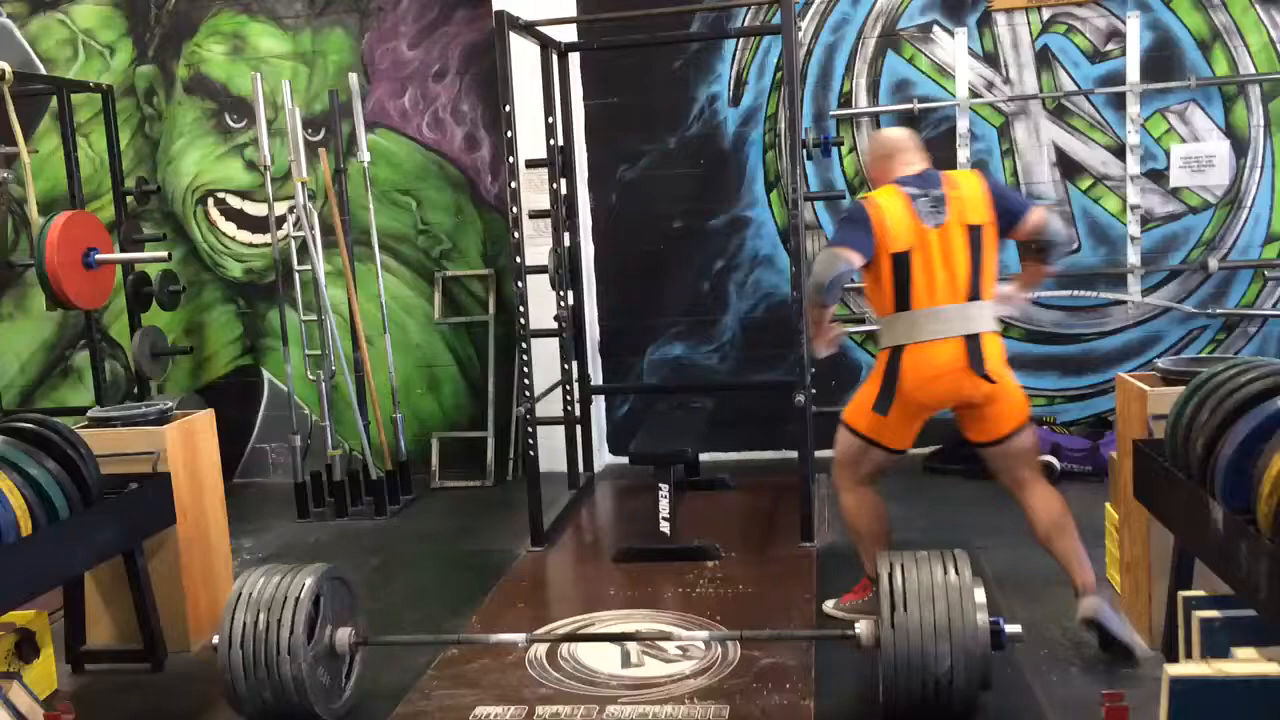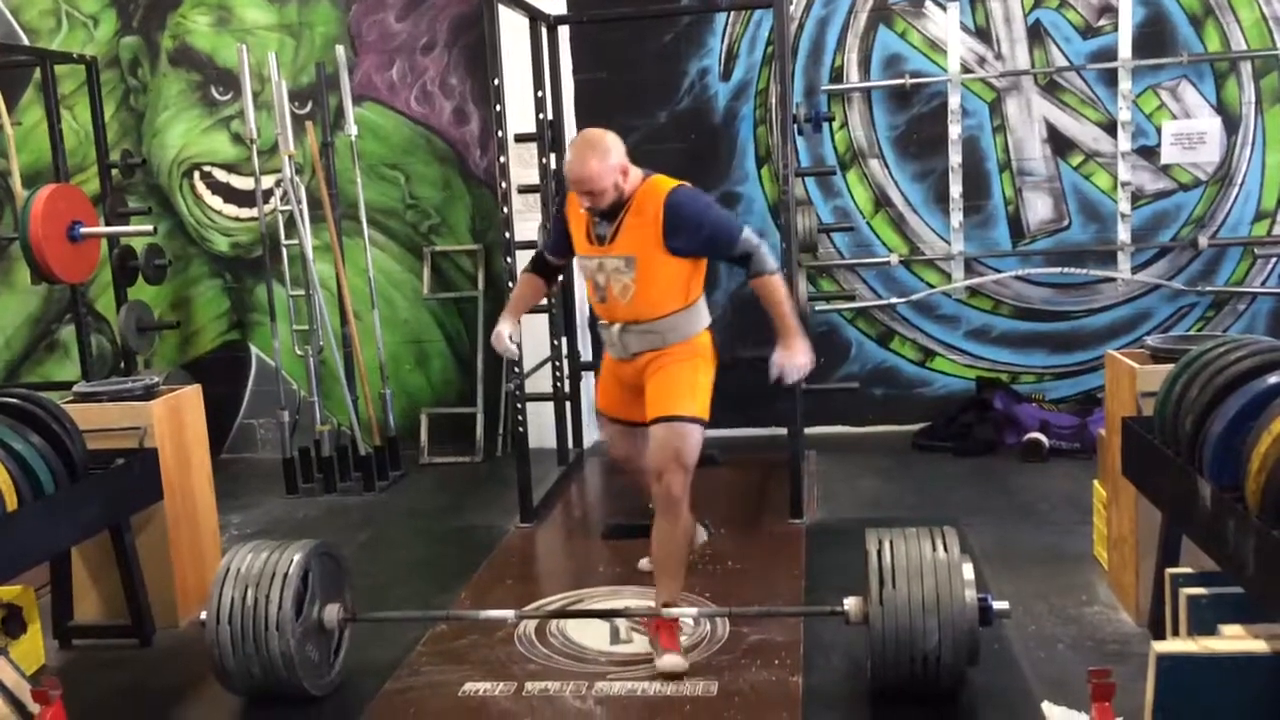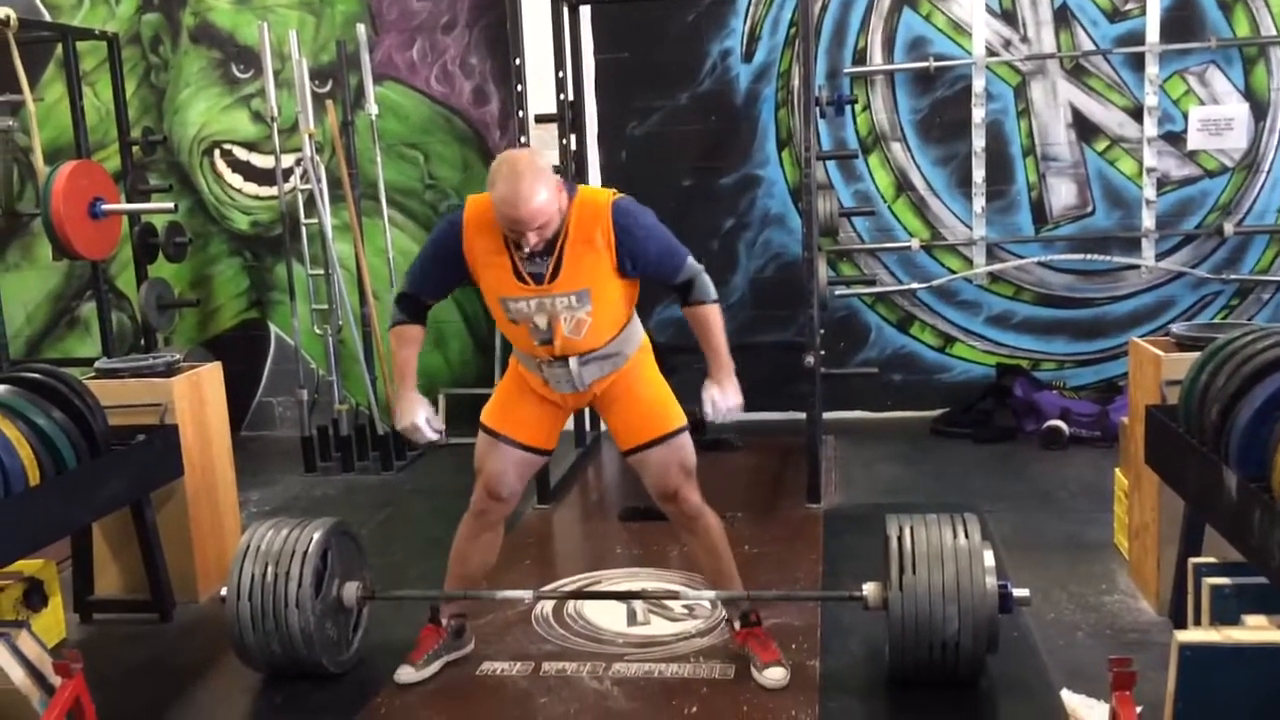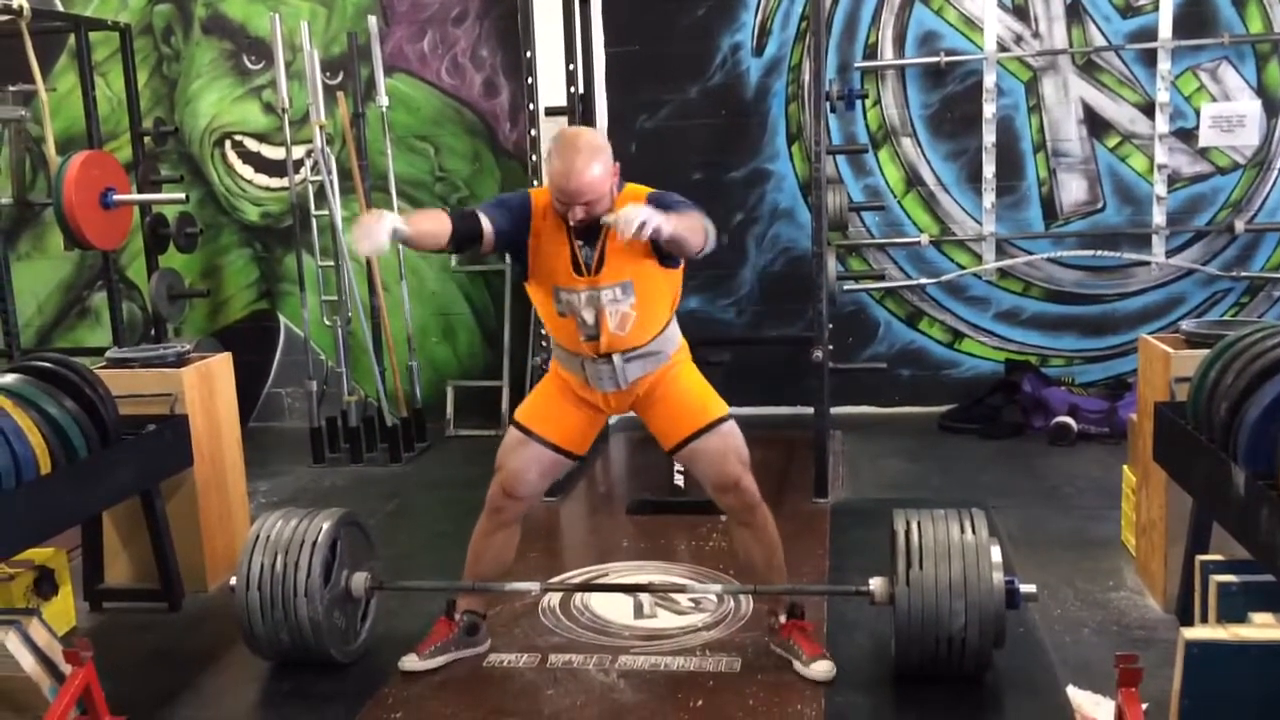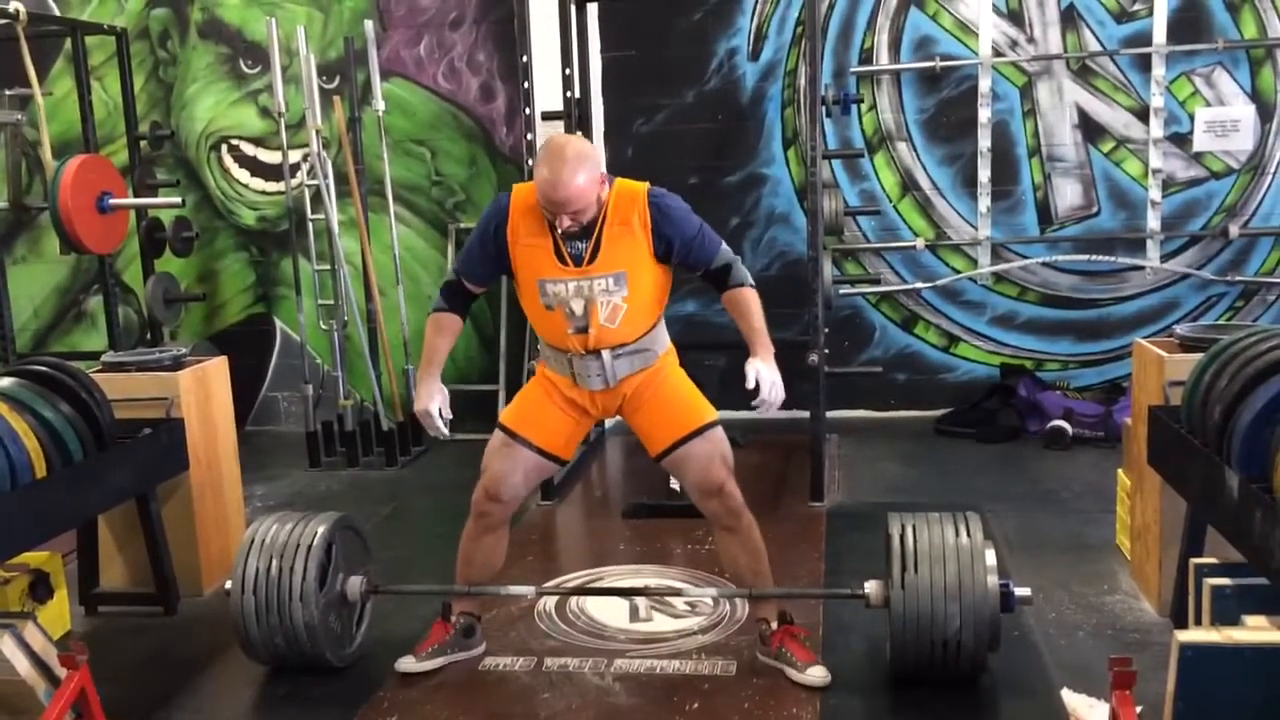
dt=1s
person 1, frame 1
left shoulder: (868, 209)
right shoulder: (977, 187)
left elbow: (827, 278)
right elbow: (1047, 235)
left wrist: (820, 331)
right wrist: (1023, 285)
left hip: (913, 364)
right hip: (980, 358)
left knee: (851, 473)
right knee: (1028, 483)
left ankle: (876, 591)
right ankle: (1090, 598)
person 1, frame 2
left shoulder: (675, 206)
right shoulder: (573, 206)
left elbow: (755, 255)
right elbow: (545, 264)
left wrist: (791, 336)
right wrist: (510, 316)
left hip: (678, 352)
right hip: (617, 352)
left knee: (668, 481)
right knee: (626, 457)
left ankle: (665, 618)
right ankle: (679, 529)
person 1, frame 3
left shoulder: (614, 219)
right shoulder: (463, 230)
left elbow: (692, 282)
right elbow: (411, 303)
left wrist: (722, 373)
right wrist: (406, 391)
left hip: (620, 365)
right hip: (535, 373)
left knee: (682, 499)
right knee: (489, 501)
left ankle: (746, 627)
right ankle: (447, 627)
person 1, frame 4
left shoulder: (652, 206)
right shoulder: (526, 210)
left elbow: (699, 235)
right elbow: (462, 227)
left wrist: (657, 222)
right wrist: (394, 223)
left hip: (659, 366)
right hip: (574, 374)
left knee: (738, 488)
right knee: (507, 495)
left ankle: (787, 622)
right ankle: (464, 623)
person 1, frame 5
left shoulder: (651, 209)
right shoulder: (509, 214)
left elbow: (727, 271)
right elbow: (457, 293)
left wrist: (762, 354)
right wrist: (429, 377)
left hip: (647, 370)
right hip: (560, 377)
left knee: (722, 495)
right knee: (491, 499)
left ankle: (775, 633)
right ankle: (460, 626)
